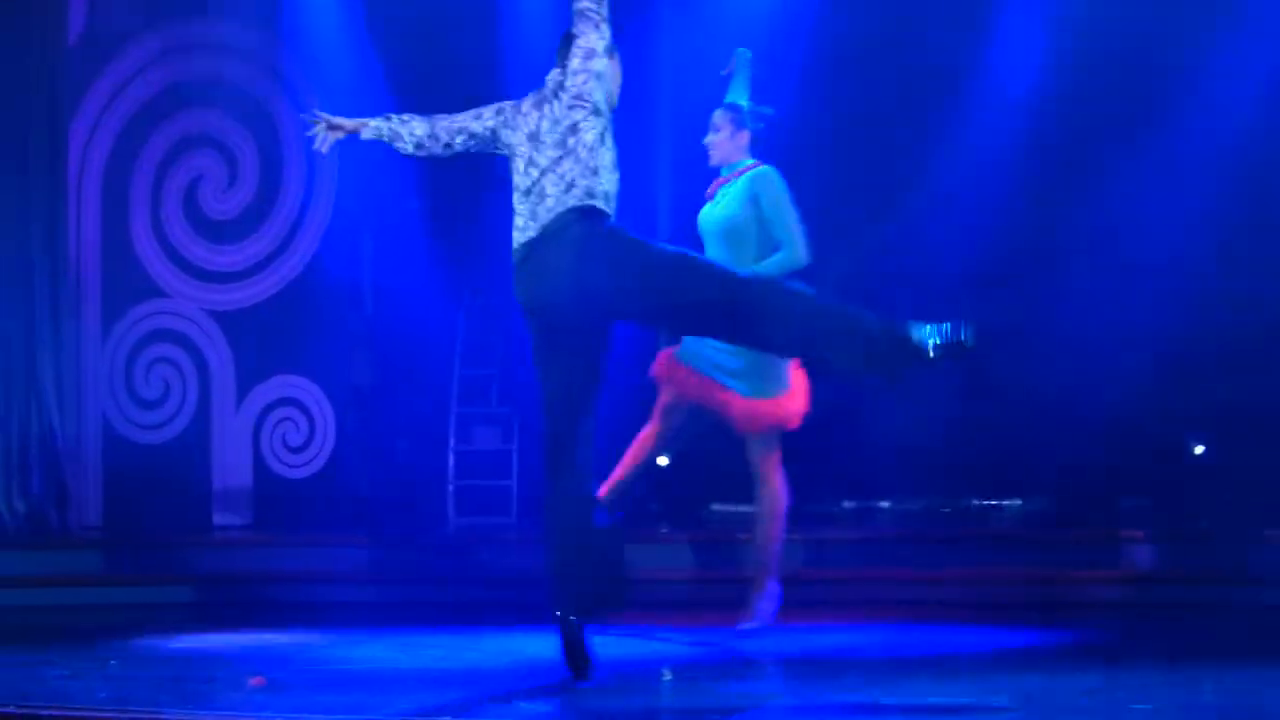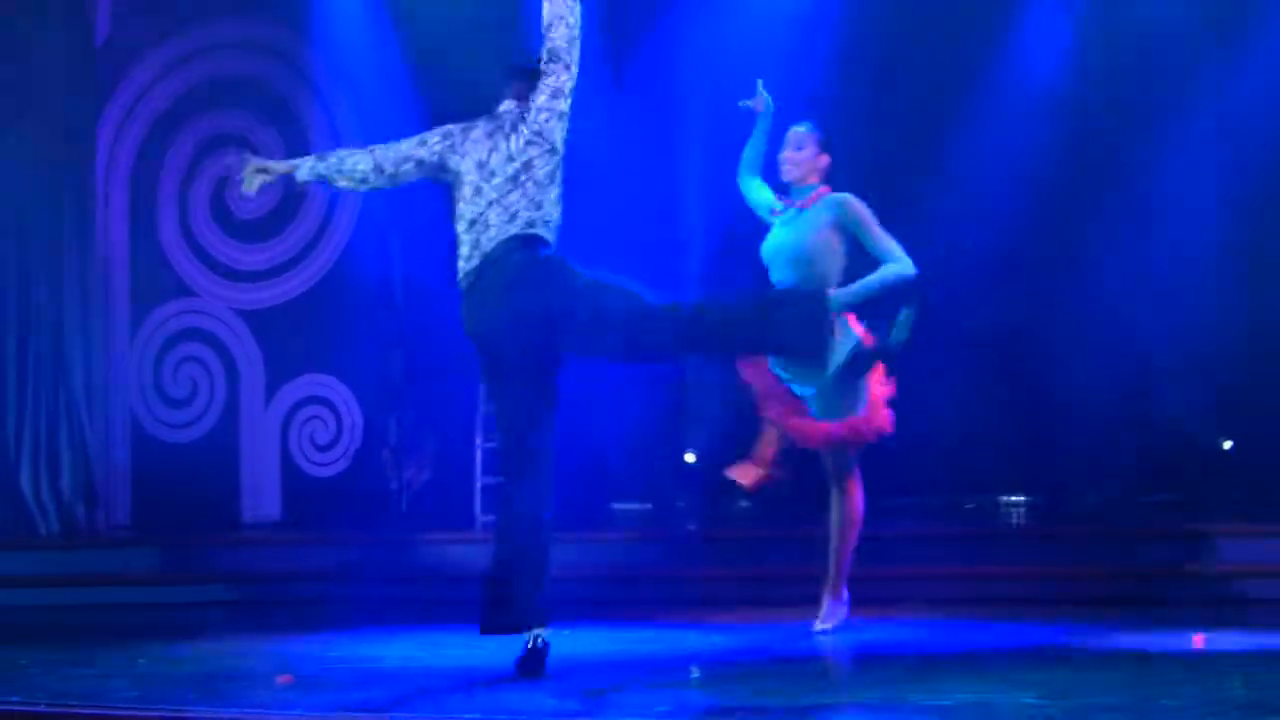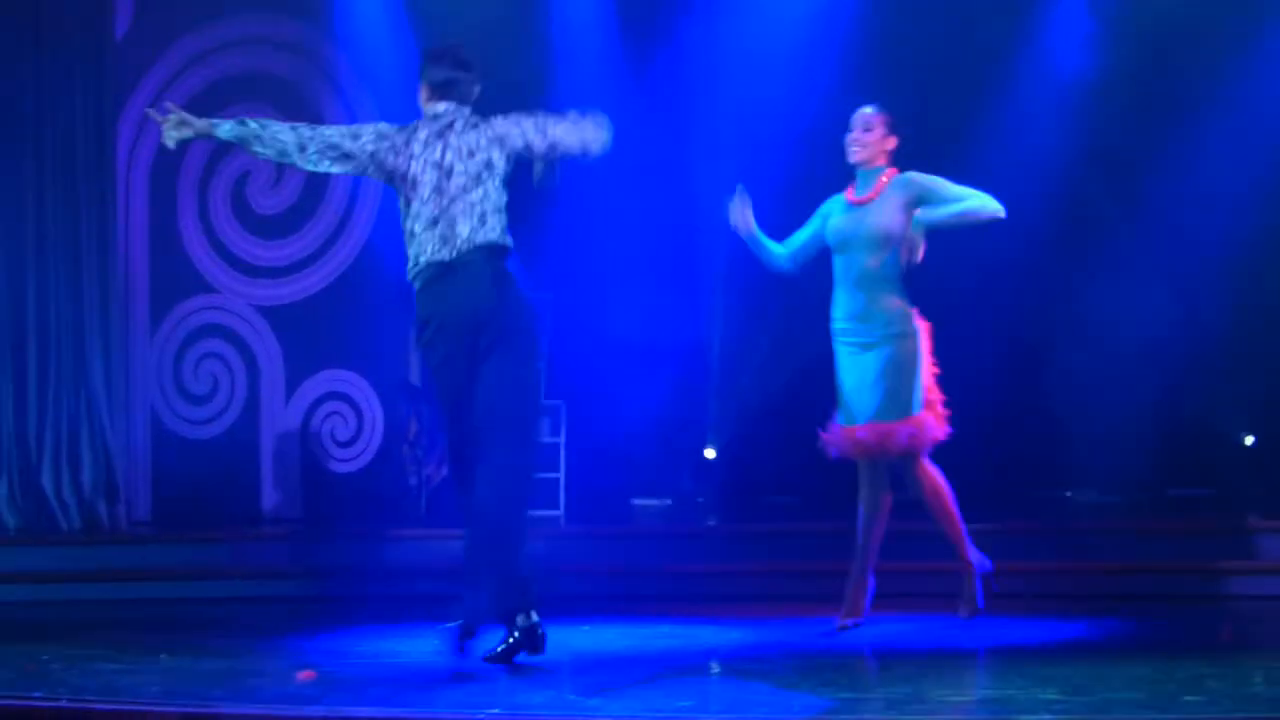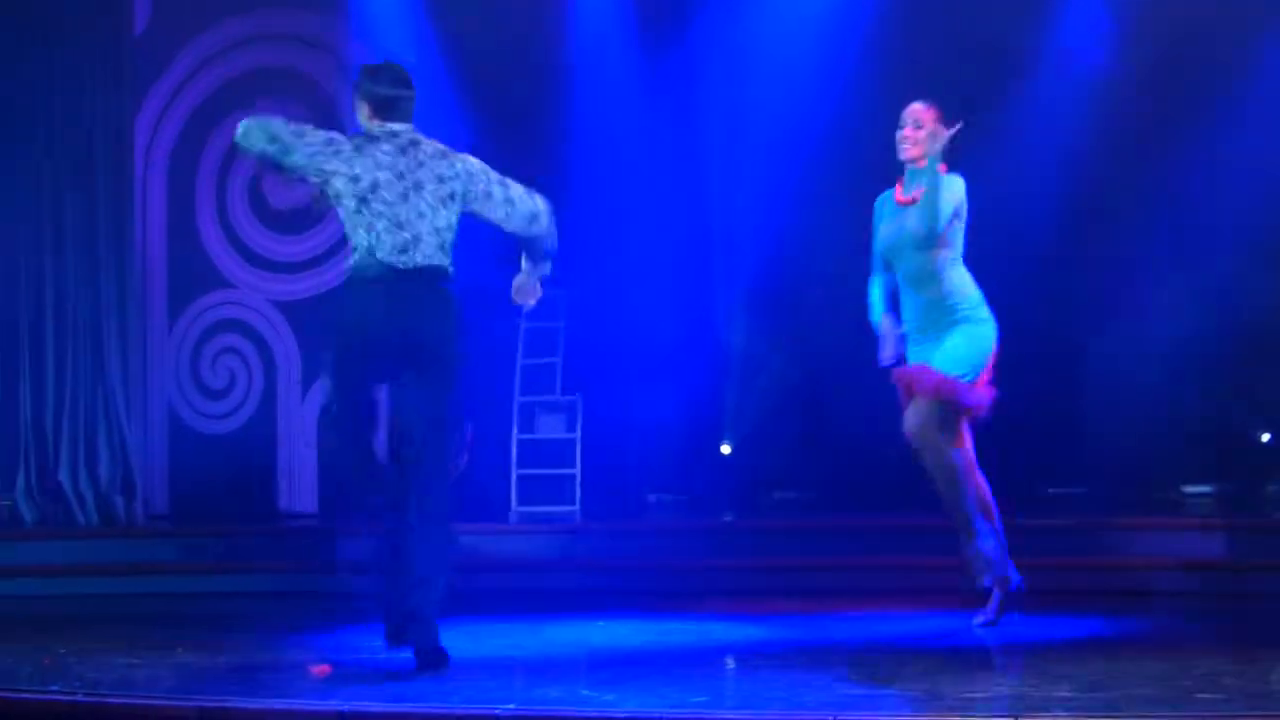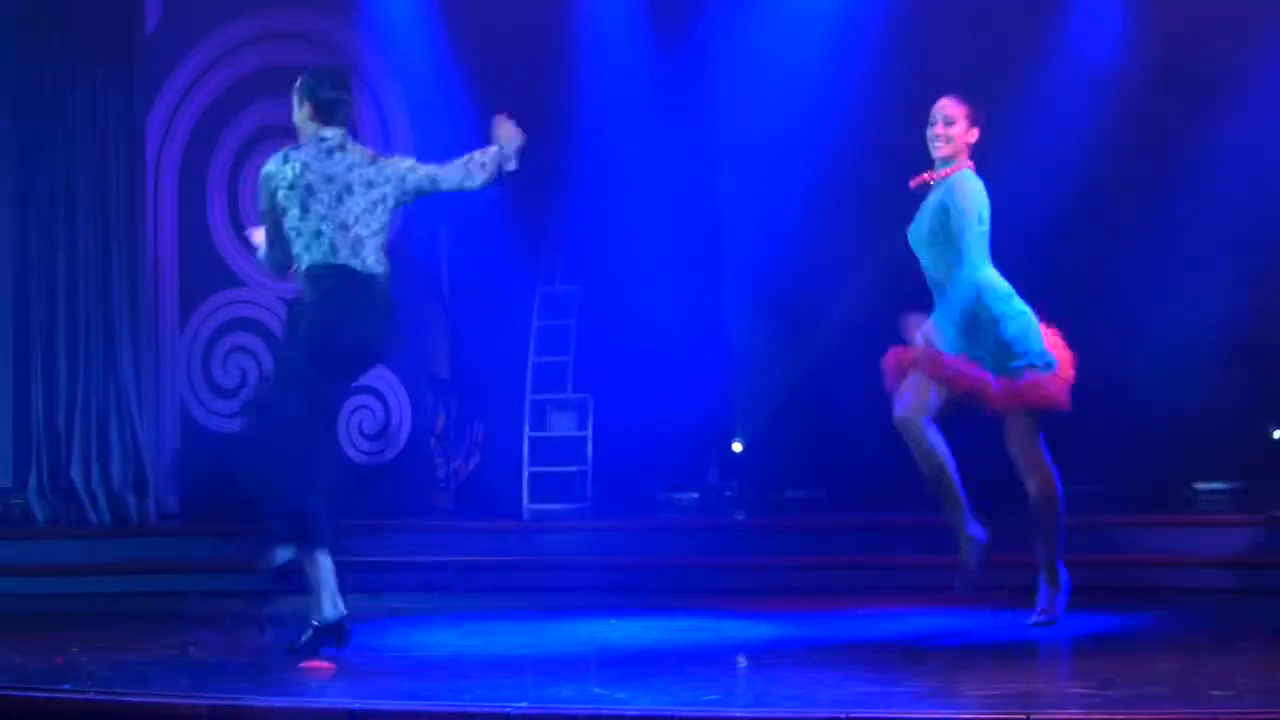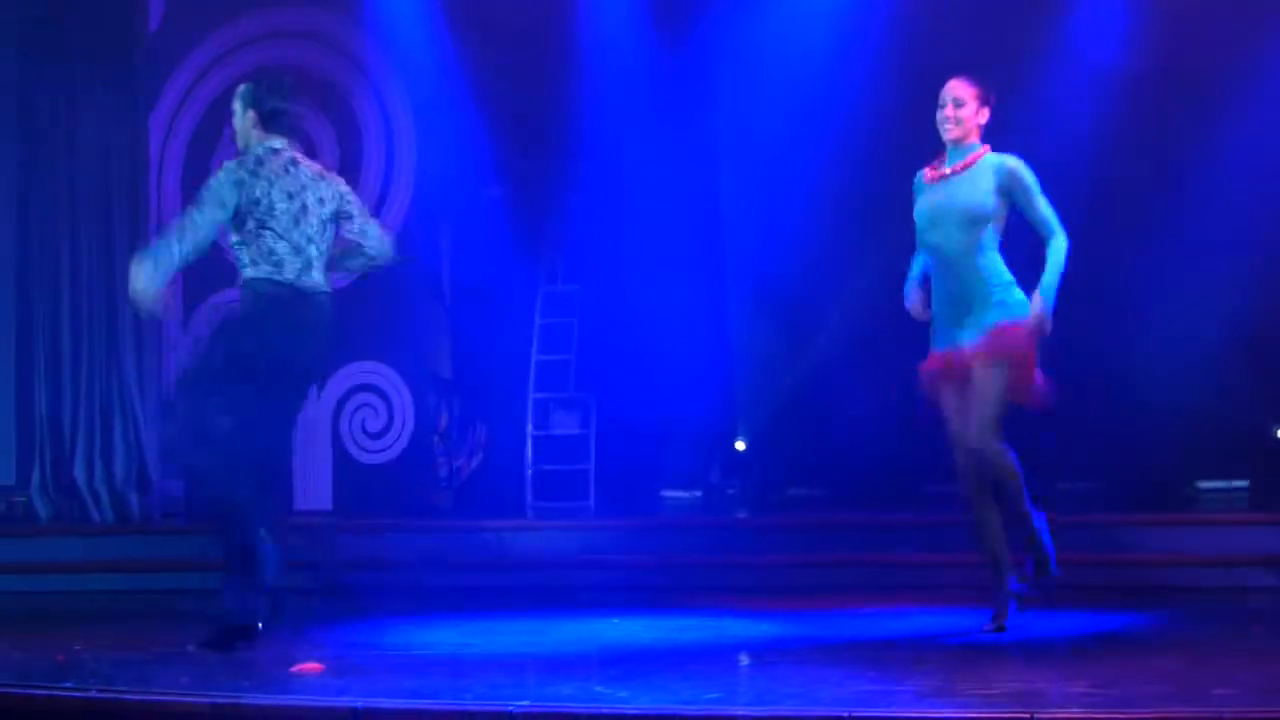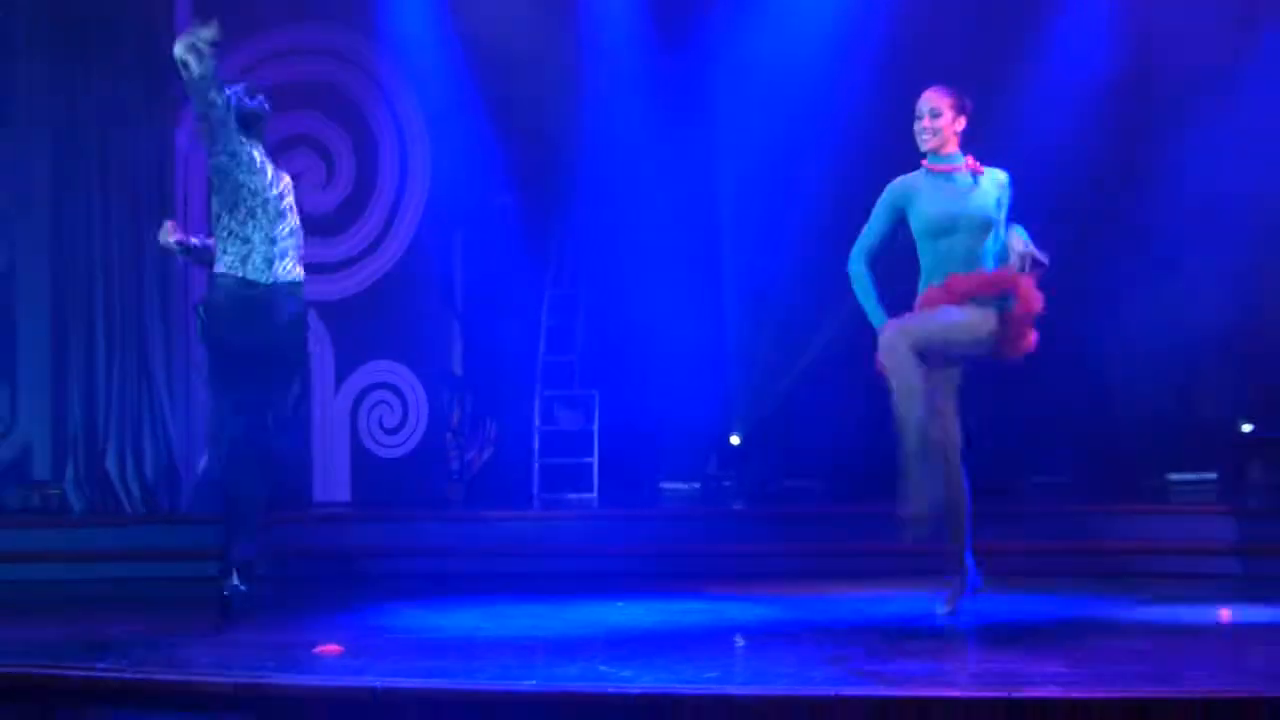
dt=0.2s
person 1, frame 1
left shoulder: (515, 115)
right shoulder: (582, 92)
left elbow: (433, 131)
left wrist: (359, 127)
left hip: (539, 279)
right hip: (588, 250)
left knee: (565, 452)
right knee: (740, 300)
left ankle: (573, 608)
right ankle: (897, 343)
person 1, frame 2
left shoulder: (459, 140)
right shoulder: (536, 128)
left elbow: (366, 165)
right elbow: (562, 56)
left wrist: (287, 169)
left hip: (482, 309)
right hip: (525, 279)
left knee: (526, 473)
right knee: (674, 323)
left ankle: (526, 624)
right ankle: (809, 322)
person 1, frame 3
left shoulder: (392, 142)
right shoulder: (497, 133)
left elbow: (295, 141)
right elbow: (591, 135)
left wrist: (209, 127)
right wrist: (544, 137)
left hip: (436, 305)
right hip: (494, 292)
left knee: (469, 461)
right knee: (503, 454)
left ankle: (517, 613)
right ankle: (486, 604)
person 1, frame 4
left shoulder: (343, 150)
right shoulder: (456, 168)
left elbow: (254, 135)
right elbow: (534, 214)
left wrist: (275, 140)
right wrist: (532, 269)
left hip: (361, 311)
right hip: (429, 313)
left knee: (350, 431)
right knee: (423, 465)
right ankle: (418, 624)
person 1, frame 5
left shoulder: (282, 166)
right shoulder: (387, 168)
left elbow: (273, 252)
right elbow: (467, 175)
left wrist: (265, 243)
right wrist: (503, 150)
left hip: (324, 309)
right hip: (372, 315)
left knee: (277, 442)
right knee: (303, 439)
left ankle: (326, 601)
person 1, frame 6
left shoulder: (241, 173)
right shoulder: (327, 183)
left elbow: (204, 222)
right elbow: (379, 248)
left wrist: (152, 267)
left hip: (262, 319)
right hip: (312, 326)
left knee: (194, 432)
right knee: (266, 467)
right ankle: (244, 609)
person 1, frame 7
left shoulder: (238, 162)
right shoulder: (281, 180)
left elbow: (223, 104)
left wrist: (198, 68)
right wrist: (188, 245)
left hip: (239, 314)
right hip: (288, 317)
right knee: (276, 445)
right ankle: (241, 560)
person 2, frame 1
left shoulder: (763, 180)
right shoulder: (725, 183)
left elbow: (797, 254)
right elbow: (733, 115)
right wrist: (739, 73)
right hip: (717, 332)
left knee: (762, 458)
right knee: (668, 405)
left ankle: (765, 585)
right ankle: (610, 495)
person 2, frame 2
left shoulder: (842, 208)
right shoulder: (780, 212)
left elbow: (903, 267)
right elbow: (746, 175)
left wrist: (838, 298)
right wrist: (763, 118)
left hip: (832, 352)
right hip: (791, 350)
left knee: (841, 471)
left ankle: (835, 592)
person 2, frame 3
left shoulder: (912, 188)
right shoulder: (834, 208)
left elbow: (992, 208)
right elbow: (784, 260)
left wrist: (923, 217)
right wrist: (750, 231)
left hip: (891, 338)
right hip: (848, 343)
right knee: (894, 457)
left ankle: (859, 582)
right ankle: (967, 561)
person 2, frame 4
left shoulder: (949, 184)
right shoulder: (887, 200)
left elbow: (938, 236)
right elbow: (880, 275)
left wrist: (933, 164)
right wrist: (883, 322)
left hip: (964, 329)
right hip: (923, 339)
left knee: (921, 423)
right knee: (954, 451)
left ankle: (985, 541)
right ankle: (994, 562)
person 2, frame 5
left shoulder: (960, 187)
right shoulder: (936, 190)
left elbow: (974, 266)
left wrist: (940, 330)
right wrist: (934, 318)
left hip: (1002, 329)
right hip: (958, 336)
left knee: (1027, 455)
right knee: (907, 412)
left ankle: (1052, 579)
right ankle: (966, 528)
person 2, frame 6
left shoulder: (1007, 169)
right shoulder: (927, 179)
left elbow: (1056, 237)
left wrist: (1044, 299)
right wrist: (913, 284)
left hip: (1001, 316)
right hip: (953, 321)
left knee: (977, 440)
right knee: (966, 458)
left ankle: (1029, 517)
right ankle: (1003, 582)
person 2, frame 7
left shoulder: (993, 180)
right shoulder: (905, 188)
left elbow: (1007, 245)
right elbow: (858, 260)
left wrist: (1016, 242)
right wrist: (878, 318)
left hip: (988, 305)
right hip: (933, 317)
left knee: (896, 341)
right knee: (945, 447)
left ankle: (920, 478)
right ankle: (960, 569)
